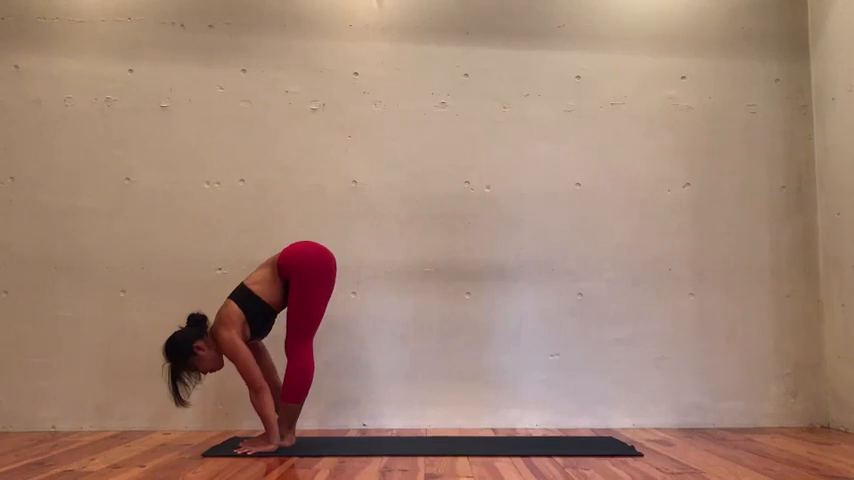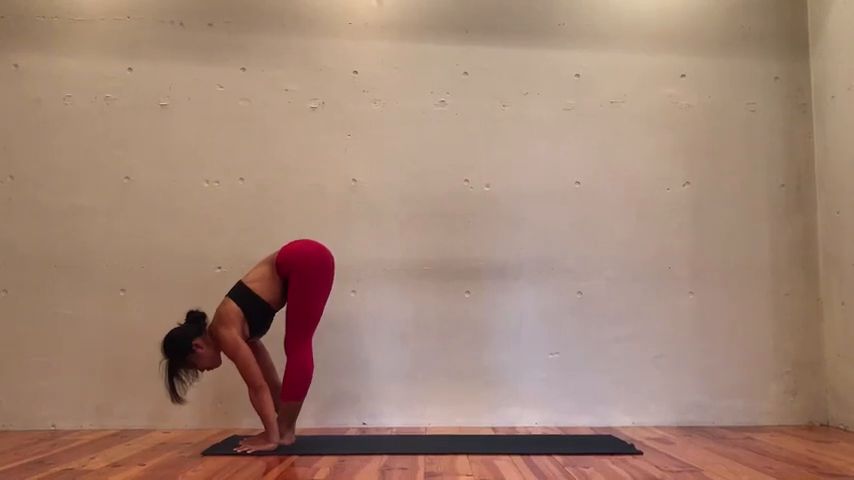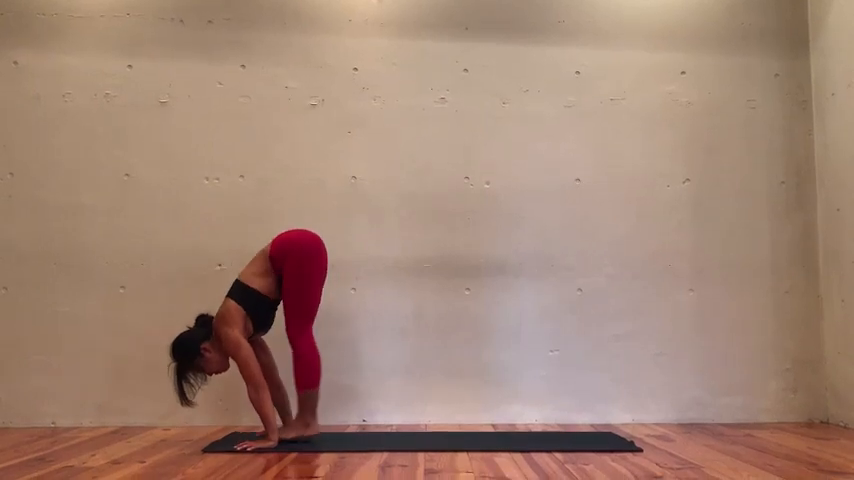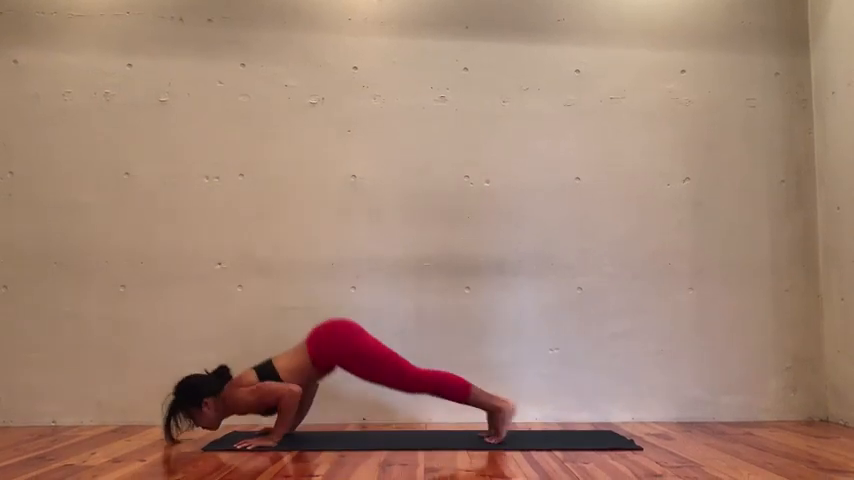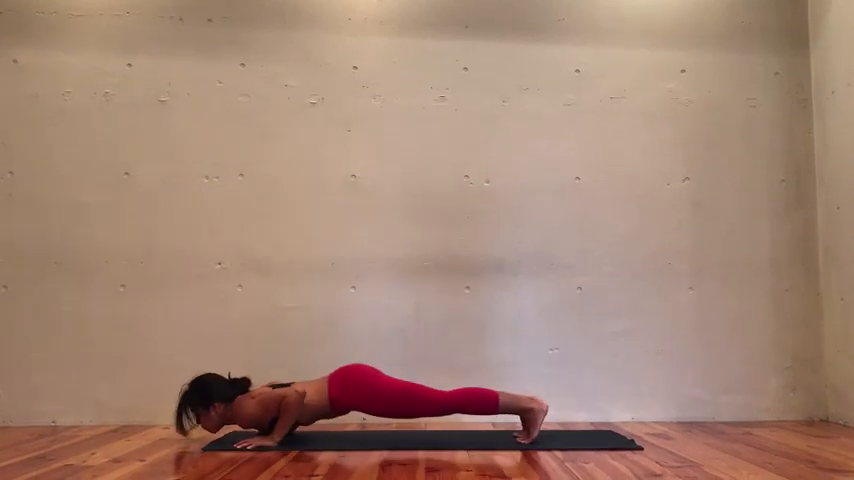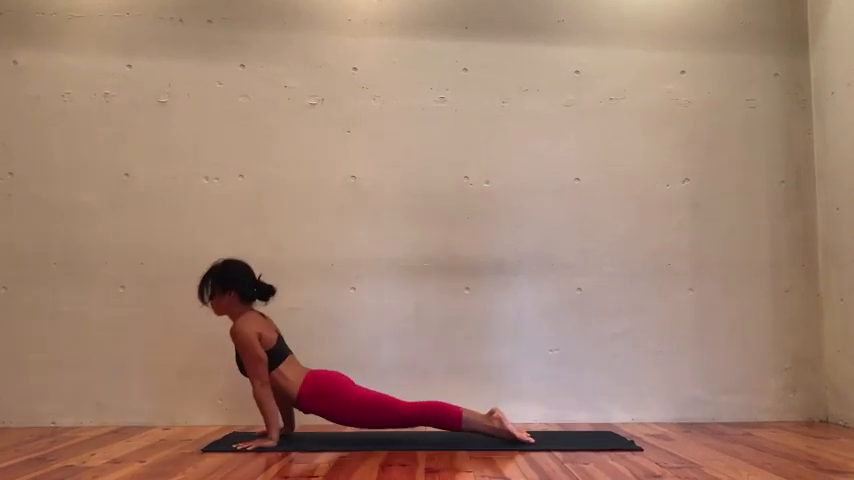
dt=0.7s
person 1, frame 1
left shoulder: (225, 336)
right shoulder: (237, 332)
left elbow: (259, 388)
right elbow: (269, 381)
left wrist: (273, 439)
right wrist: (275, 431)
left hip: (307, 263)
right hip: (302, 263)
left knee: (298, 351)
right knee: (298, 351)
left ankle: (285, 434)
right ankle: (285, 432)
person 1, frame 2
left shoulder: (225, 334)
right shoulder: (236, 330)
left elbow: (258, 387)
right elbow: (268, 381)
left wrist: (272, 438)
right wrist: (274, 430)
left hip: (306, 261)
right hip: (301, 260)
left knee: (297, 350)
right knee: (297, 349)
left ankle: (285, 433)
right ankle: (285, 430)
person 1, frame 3
left shoulder: (227, 335)
right shoulder: (235, 333)
left elbow: (257, 385)
right elbow: (269, 377)
left wrist: (272, 437)
right wrist: (285, 425)
left hip: (298, 249)
right hip: (292, 249)
left knee: (299, 335)
right knee: (299, 336)
left ankle: (307, 420)
right ankle: (305, 421)
person 1, frame 4
left shoulder: (235, 397)
right shoulder: (238, 388)
left elbow: (292, 393)
right elbow: (300, 390)
left wrist: (274, 436)
right wrist: (282, 430)
left hip: (335, 343)
right hip: (332, 339)
left knee: (415, 379)
right knee: (413, 378)
left ankle: (496, 405)
right ankle: (493, 403)
person 1, frame 5
left shoulder: (246, 412)
right shoulder: (248, 399)
left elbow: (295, 394)
left wrist: (273, 437)
right wrist: (281, 428)
left hip: (353, 388)
right hip: (349, 382)
left knee: (443, 401)
right knee: (442, 402)
left ankle: (526, 404)
right ankle: (524, 403)
person 1, frame 6
left shoulder: (242, 328)
right shoulder: (259, 320)
left elbow: (261, 385)
left wrist: (272, 434)
right wrist: (286, 426)
left hip: (326, 395)
right hip: (328, 385)
left knee: (412, 414)
right knee: (412, 412)
left ankle: (494, 426)
right ankle: (491, 418)
